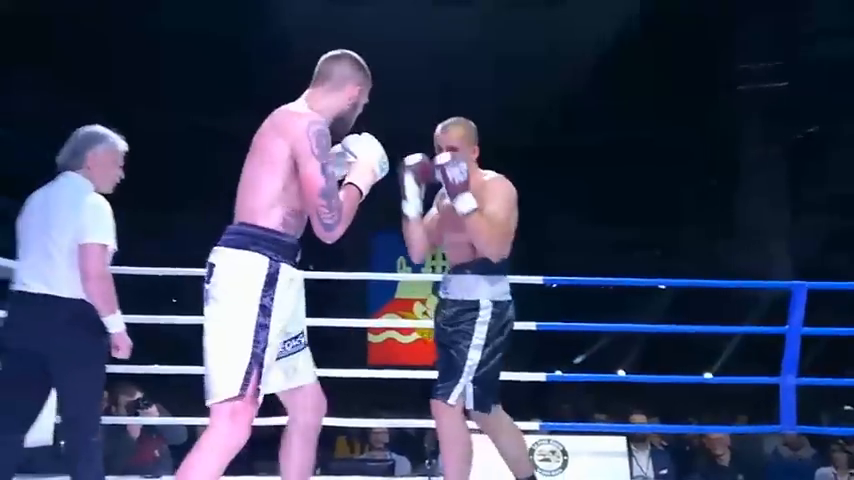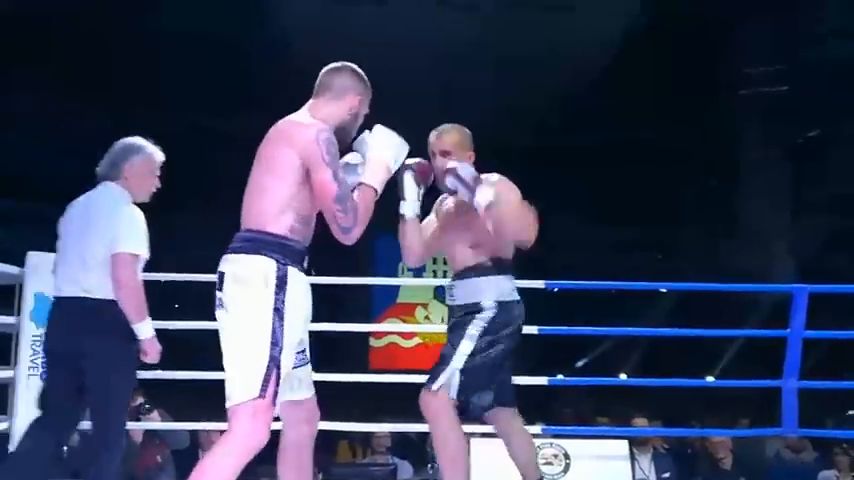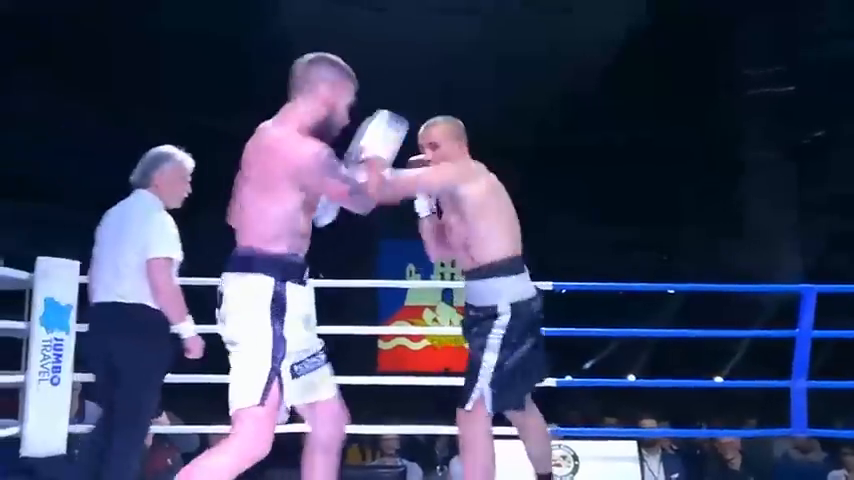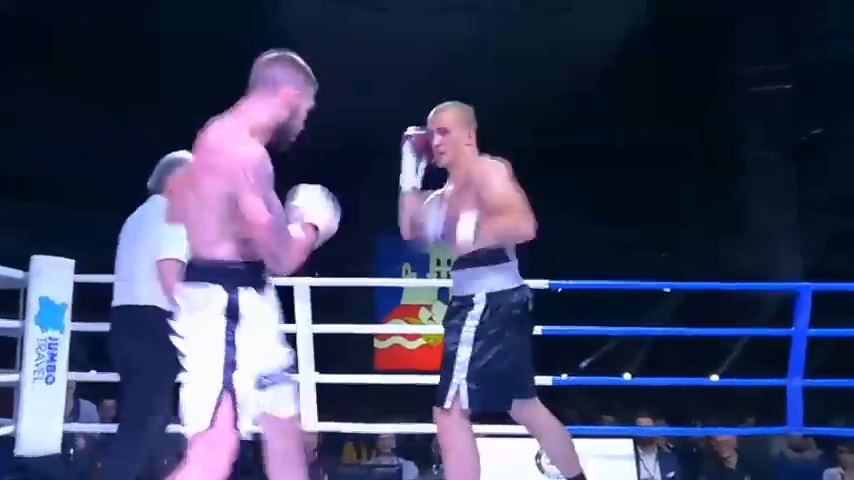
dt=0.2s
person 1, frame 1
left shoulder: (287, 121)
right shoulder: (309, 125)
right elbow: (329, 225)
left wrist: (338, 163)
right wrist: (361, 176)
left hip: (264, 274)
right hip: (254, 270)
left knee: (309, 406)
right knee: (232, 425)
person 1, frame 2
left shoulder: (287, 132)
right shoulder: (313, 135)
right elbow: (348, 228)
left wrist: (343, 174)
right wrist: (377, 173)
left hip: (271, 280)
right hip: (262, 276)
left knee: (302, 417)
right knee: (250, 429)
person 1, frame 3
left shoulder: (268, 137)
right shoulder: (307, 153)
left elbow: (243, 210)
right elbow: (361, 200)
right wrist: (373, 157)
left hip: (280, 298)
right hip: (266, 298)
left knee: (328, 421)
right knee: (251, 440)
person 1, frame 4
left shoulder: (219, 135)
right shoulder: (245, 155)
left elbow: (178, 208)
right elbow: (281, 258)
right wrist: (315, 223)
left hip: (244, 303)
right hip: (223, 305)
left knee: (286, 431)
person 2, frame 1
left shoulder: (496, 186)
right shoulder: (443, 198)
left elbow: (496, 248)
right elbow: (418, 252)
left wrist: (462, 195)
right wrist: (412, 195)
left hip: (484, 308)
right hip: (453, 307)
left knee: (446, 405)
right knee: (484, 408)
person 2, frame 2
left shoulder: (494, 184)
right shoulder: (445, 205)
left elbow: (526, 233)
right elbow: (412, 258)
left wrist: (480, 192)
right wrist: (409, 199)
left hip: (491, 309)
right hip: (474, 307)
left knee: (436, 401)
right knee: (496, 409)
person 2, frame 3
left shoulder: (467, 175)
right shoulder: (455, 192)
left elbow: (389, 186)
right elbow: (441, 252)
right wrist: (422, 203)
left hip: (504, 307)
right hip: (504, 304)
left knee: (473, 416)
right knee: (517, 404)
person 2, frame 4
left shoulder: (488, 172)
right shoulder: (451, 190)
left elbow: (523, 226)
right elbow: (411, 230)
left wrist: (460, 228)
right wrist: (411, 171)
left hip: (487, 300)
right hip: (493, 301)
left knee: (448, 414)
right knee: (524, 405)
person 3, frame 1
left shoulder: (37, 199)
right shoulder: (92, 204)
right elbow: (94, 272)
right wrist: (116, 326)
right hip: (72, 318)
right knee: (82, 421)
person 3, frame 2
left shoulder: (77, 207)
right shoulder: (126, 213)
right elbow: (125, 280)
right wrist: (146, 332)
left hip: (64, 317)
right hip: (107, 321)
left knee: (54, 418)
right knee: (108, 421)
person 3, frame 3
left shoulder: (114, 215)
right shoulder: (157, 218)
left elbow: (95, 275)
right elbow: (162, 283)
right wrist: (188, 330)
left hip: (103, 320)
right hip: (141, 325)
left knee: (113, 418)
right knee: (132, 422)
person 3, frame 4
left shoulder: (137, 219)
right shoulder: (167, 222)
right elbow: (171, 281)
left hip: (125, 320)
right hip: (156, 323)
left knee: (143, 408)
right knee: (142, 418)
